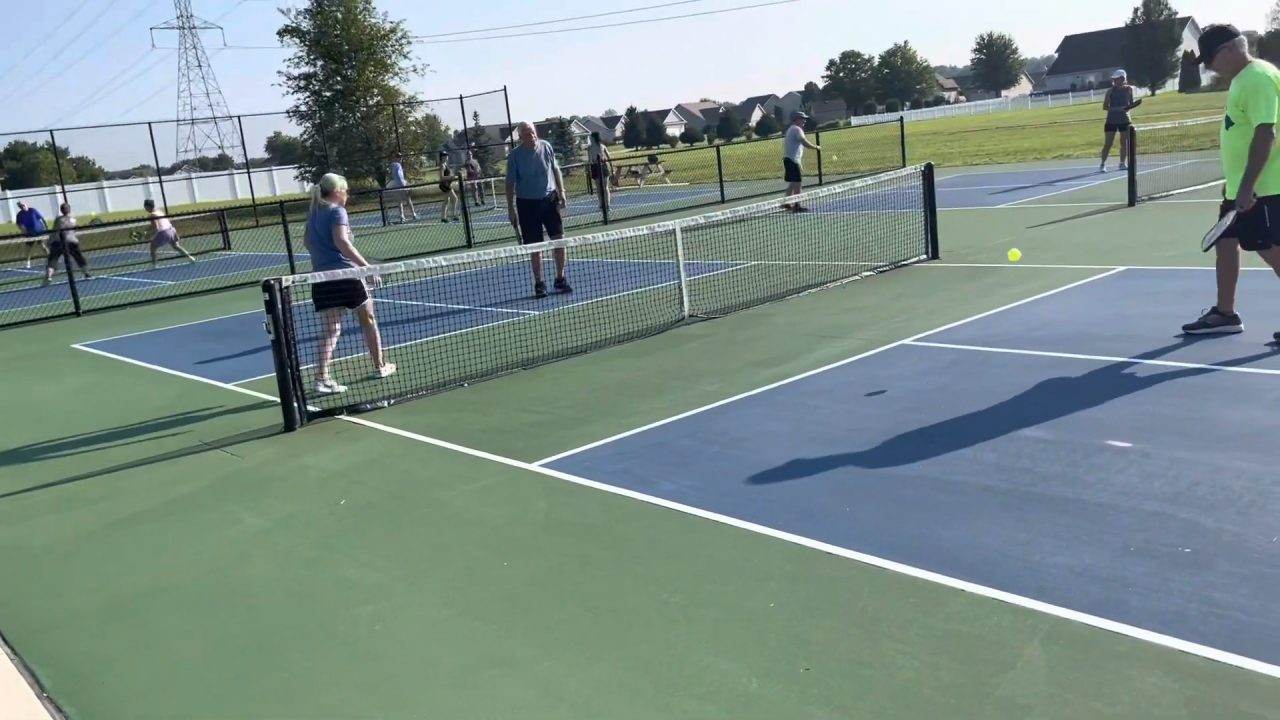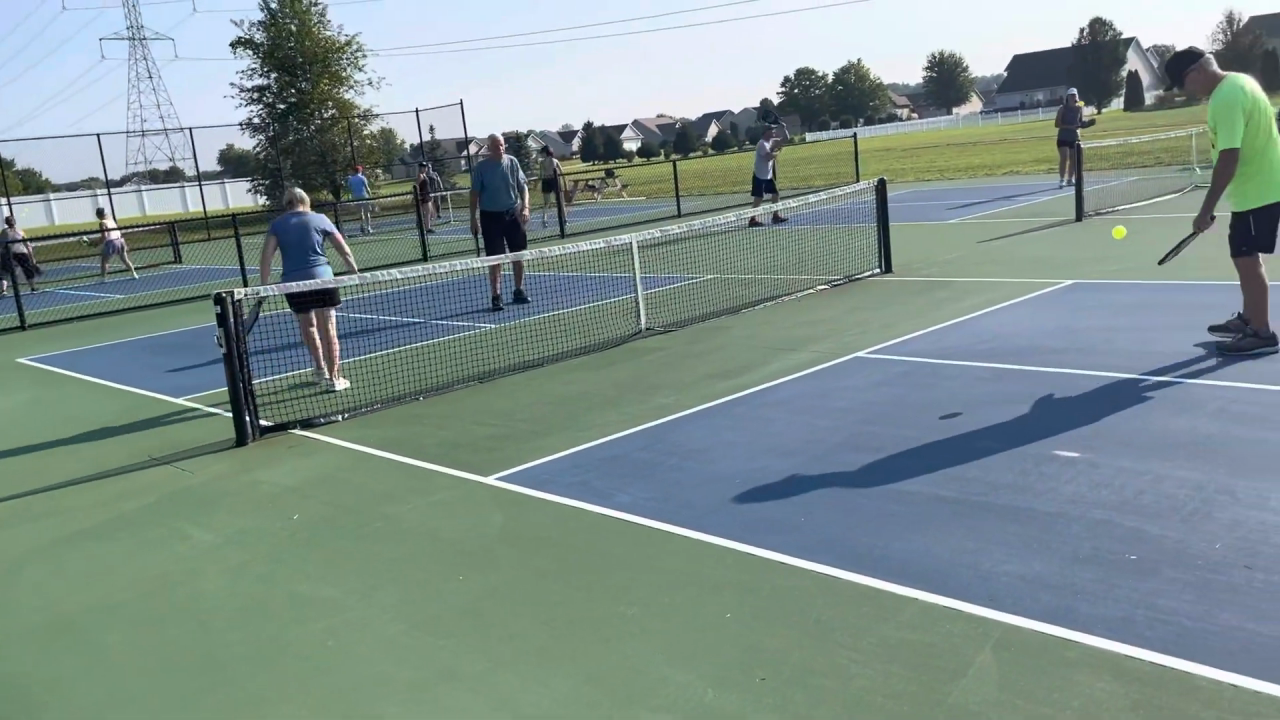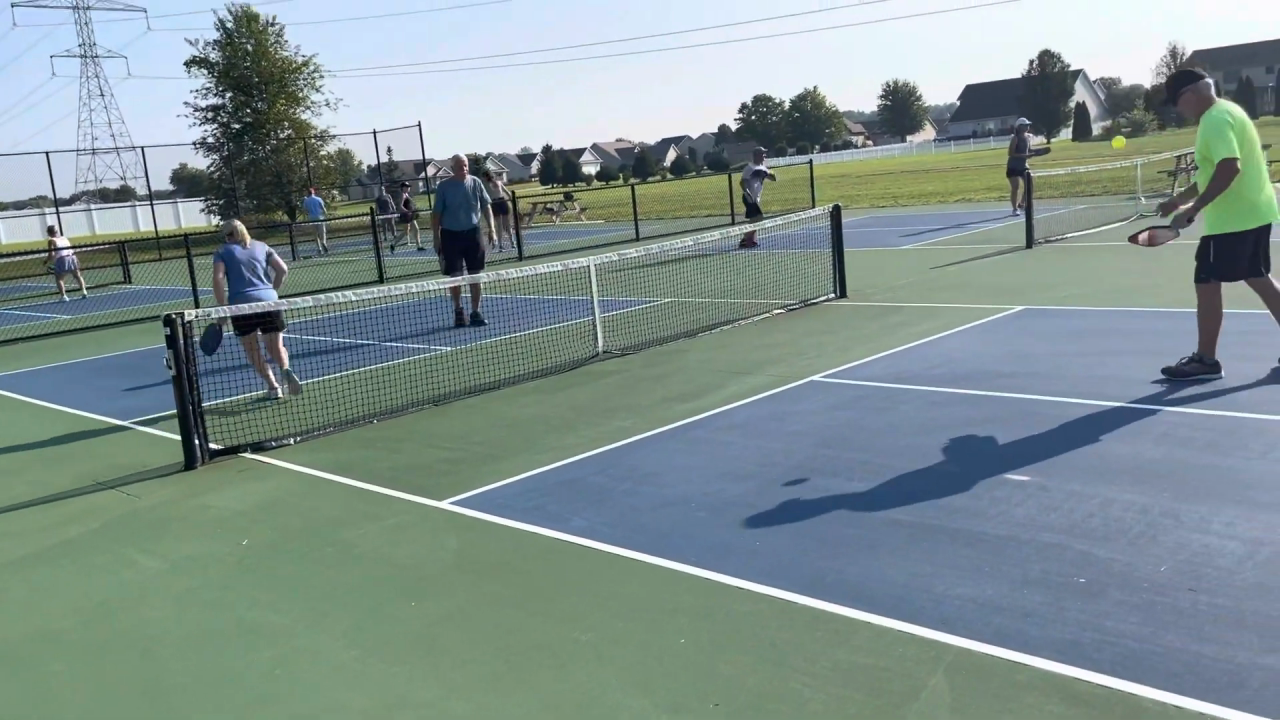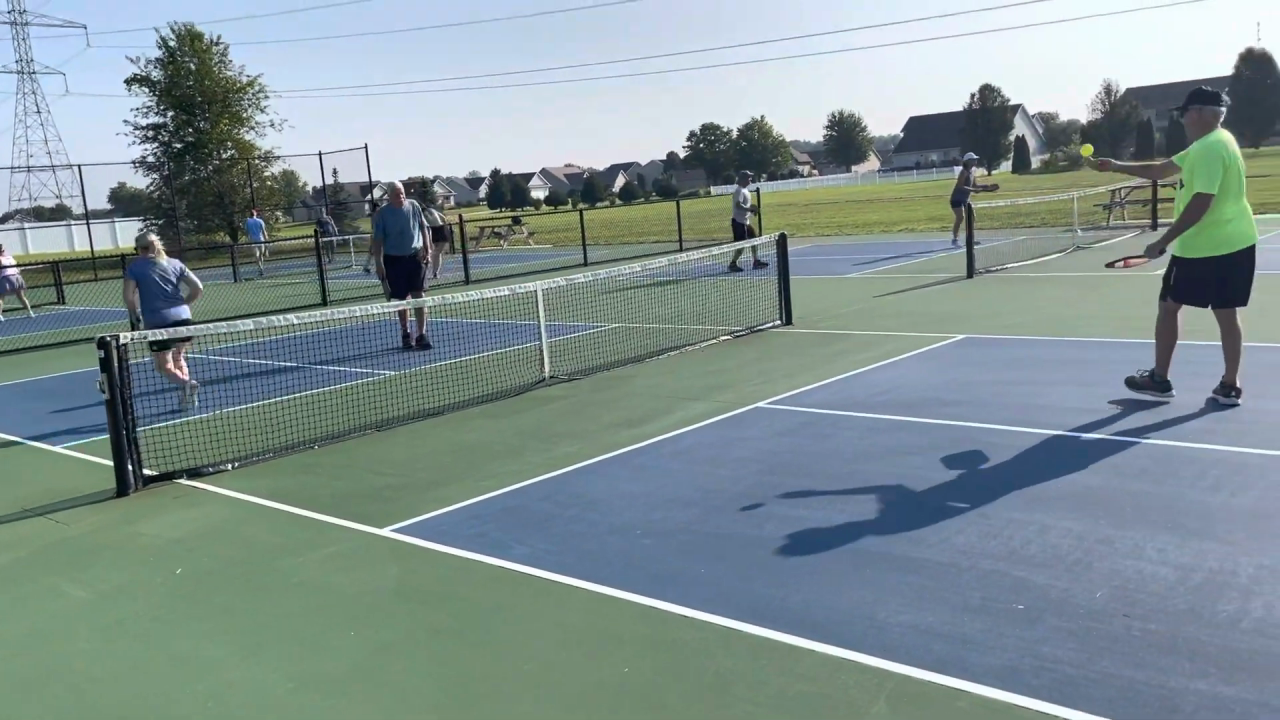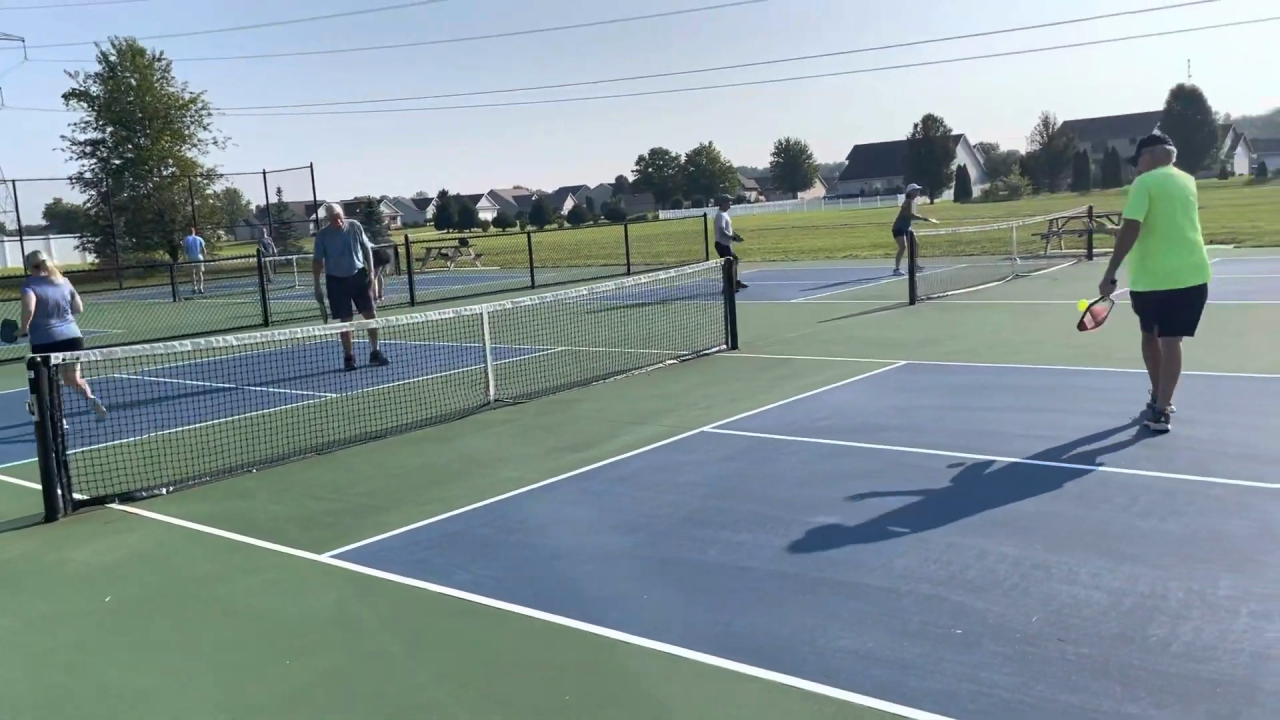
dt=0.4s
person 1, frame 1
right shoulder: (1245, 78)
left wrist: (1247, 186)
right wrist: (1236, 182)
right hip: (1244, 184)
right knee: (1225, 245)
right ankle: (1224, 315)
person 1, frame 2
left shoulder: (1226, 100)
right shoulder: (1238, 82)
left elbow: (1228, 158)
left wrist: (1207, 209)
left hip: (1254, 189)
left knee: (1245, 258)
right knee: (1249, 255)
right ankle: (1249, 318)
person 1, frame 3
left shoulder: (1214, 121)
right shoulder: (1223, 113)
left elbow: (1228, 167)
left wrist: (1193, 209)
right wrist: (1180, 199)
left hip: (1233, 219)
left knee: (1207, 285)
left ankle: (1207, 360)
person 1, frame 4
left shoulder: (1208, 149)
right shoulder: (1221, 141)
left elbow: (1200, 202)
right elbow: (1163, 169)
left wrist: (1163, 241)
right wrist: (1117, 166)
left hip: (1201, 246)
right hip: (1238, 242)
left knee: (1169, 307)
right knee: (1227, 313)
left ankle: (1159, 379)
right ankle: (1229, 386)
person 1, frame 5
left shoulder: (1144, 183)
right shoulder: (1187, 182)
left elbow: (1130, 229)
left wrist: (1110, 275)
right wrist: (1116, 233)
left hip: (1149, 277)
right hip: (1191, 275)
left knee: (1150, 336)
right knee: (1171, 342)
left ankle: (1159, 401)
right ankle: (1162, 410)
person 2, frame 1
left shoulder: (314, 211)
right shoulder: (336, 211)
left elbow: (309, 242)
right elbow: (341, 242)
right wrist: (365, 265)
left hip: (321, 278)
right hip: (345, 275)
left knee: (330, 330)
right knee: (368, 321)
left ankle: (322, 379)
right ankle: (380, 366)
person 2, frame 2
left shoulder: (278, 223)
right shoulder: (320, 219)
left elbow: (267, 253)
right elbow: (344, 250)
left wrist: (264, 282)
right wrist: (355, 272)
left hip: (293, 283)
right hip: (321, 278)
left knee: (308, 327)
right knee: (328, 330)
left ankle: (321, 369)
right ankle: (334, 378)
person 2, frame 3
left shoulder: (223, 251)
right shoulder: (261, 247)
left elbow: (218, 279)
right elbow: (283, 270)
left hip: (241, 306)
right hip: (268, 302)
left knee: (253, 352)
right knee: (278, 348)
left ankle: (274, 388)
right ankle: (286, 372)
person 2, frame 4
left shoulder: (134, 267)
right shoulder: (174, 263)
left elbow: (129, 298)
right elbow: (198, 288)
left wrist: (136, 315)
left hip: (157, 323)
right hip: (182, 318)
left knee: (165, 367)
right knee: (178, 360)
left ankle: (187, 383)
right ankle: (187, 397)
person 2, frame 5
left shoulder: (29, 284)
right shoulder: (64, 282)
left elbow: (28, 308)
right elbow: (79, 308)
left wrist: (23, 328)
left hip: (44, 341)
right hip: (71, 335)
right knee: (73, 379)
right ankle: (90, 398)
person 3, frame 1
left shoulder: (546, 147)
right shoulder: (515, 155)
left elbow: (556, 169)
right elbow: (510, 183)
left wrist: (561, 191)
right wrist: (511, 209)
left hip: (550, 199)
right hip: (527, 204)
left knee: (559, 238)
right knee: (535, 246)
left ankle: (560, 278)
right ankle: (539, 283)
person 3, frame 2
left shoulder: (512, 162)
right shoulder: (481, 167)
left elbow: (523, 185)
right elbow: (474, 194)
left wrist: (525, 206)
right wrist: (473, 219)
left hip: (513, 213)
right hip: (490, 216)
left knee: (517, 254)
right knee: (495, 258)
left ankle: (518, 291)
right ankle: (496, 297)
person 3, frame 3
left shoulder: (476, 183)
right shoulder: (444, 187)
left elbow: (486, 206)
right elbow: (437, 213)
left wrist: (491, 229)
right wrist: (436, 237)
left hip: (472, 233)
right hip: (450, 235)
left knee: (475, 275)
right knee: (455, 276)
left ankle: (475, 313)
right ankle: (458, 310)
person 3, frame 4
left shoulder: (414, 206)
right shoulder: (382, 214)
left elbow: (424, 229)
right elbow: (377, 240)
left wrist: (427, 250)
right wrist: (378, 263)
left hip: (415, 256)
right hip: (394, 260)
left knee: (418, 296)
right knee: (402, 299)
left ankle: (422, 335)
right ankle: (406, 334)
person 3, frame 5
left shoulder: (355, 226)
right shoulder: (322, 235)
left elbow: (366, 248)
right elbow: (317, 261)
left wrist: (370, 270)
right wrist: (317, 286)
left hip: (358, 276)
right hip: (336, 281)
left knee: (370, 314)
right knee: (345, 320)
left ankle: (375, 352)
right ankle: (349, 357)
